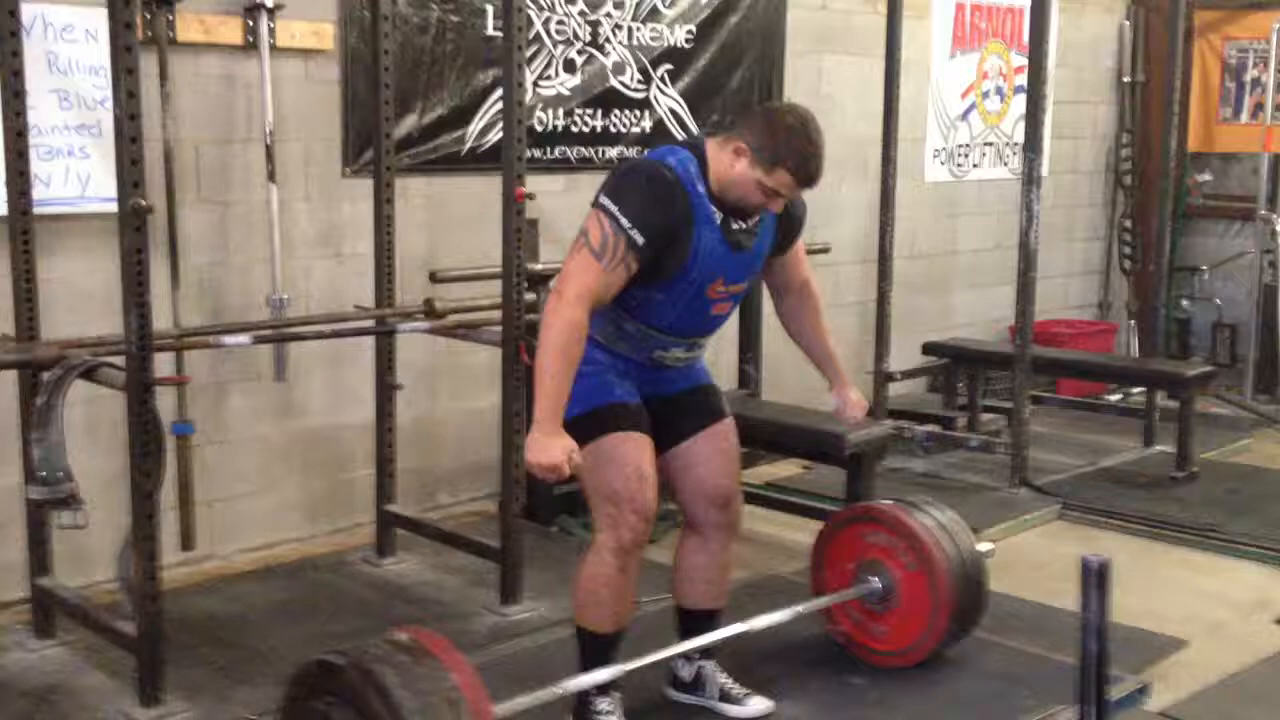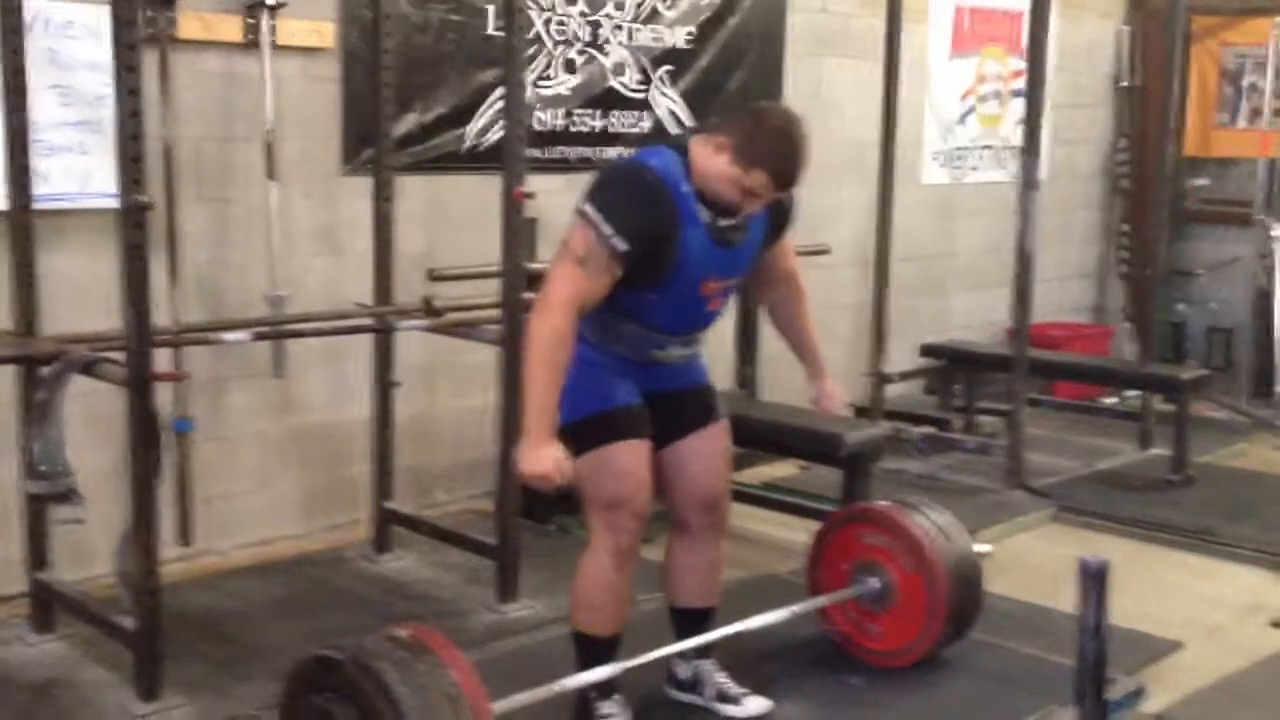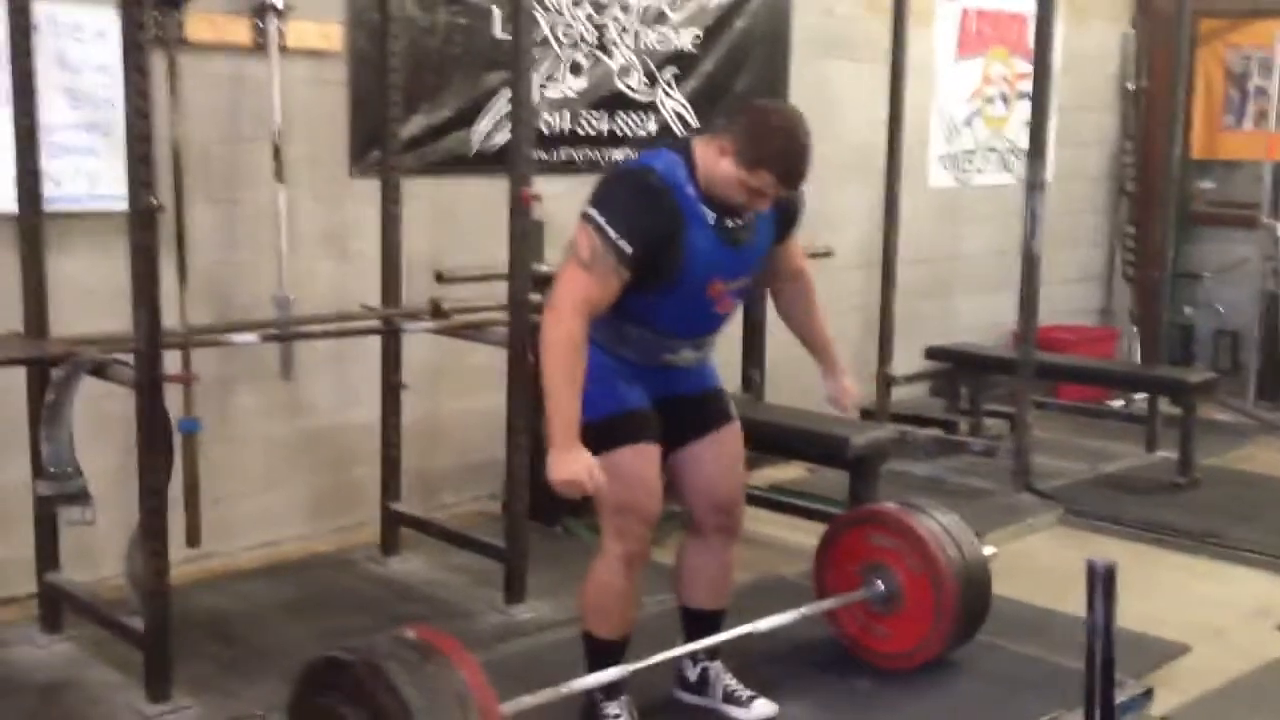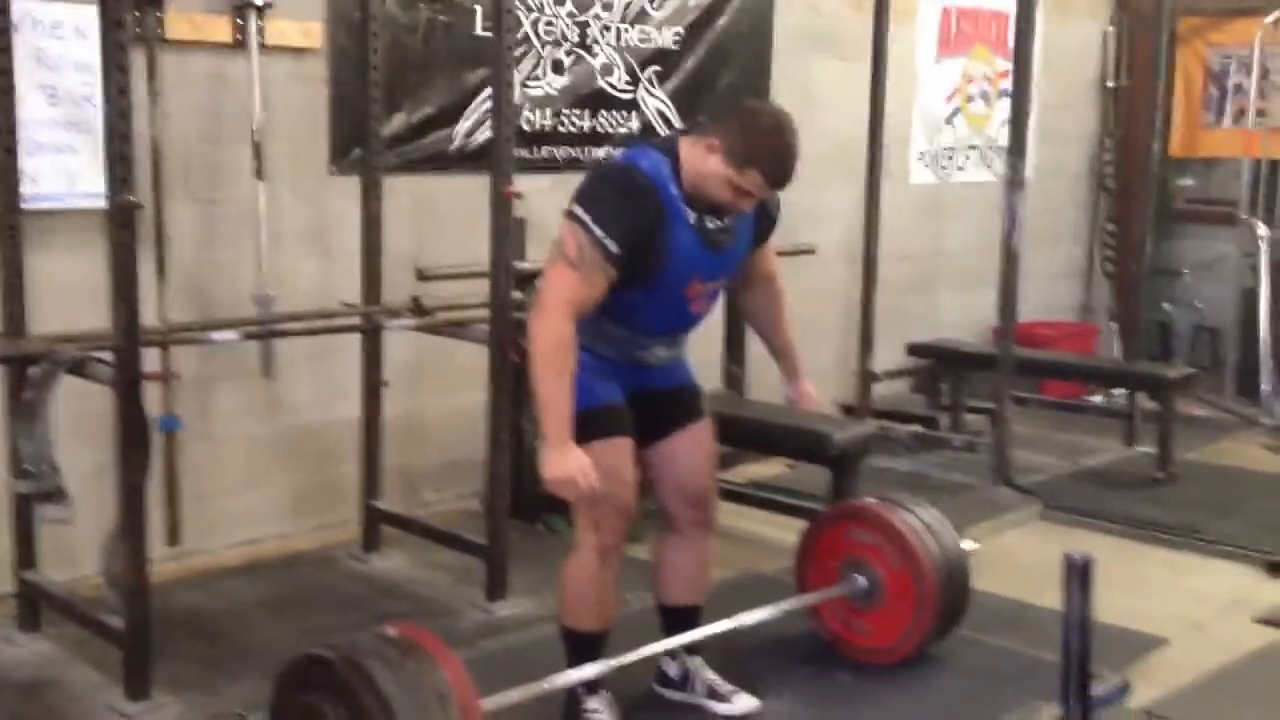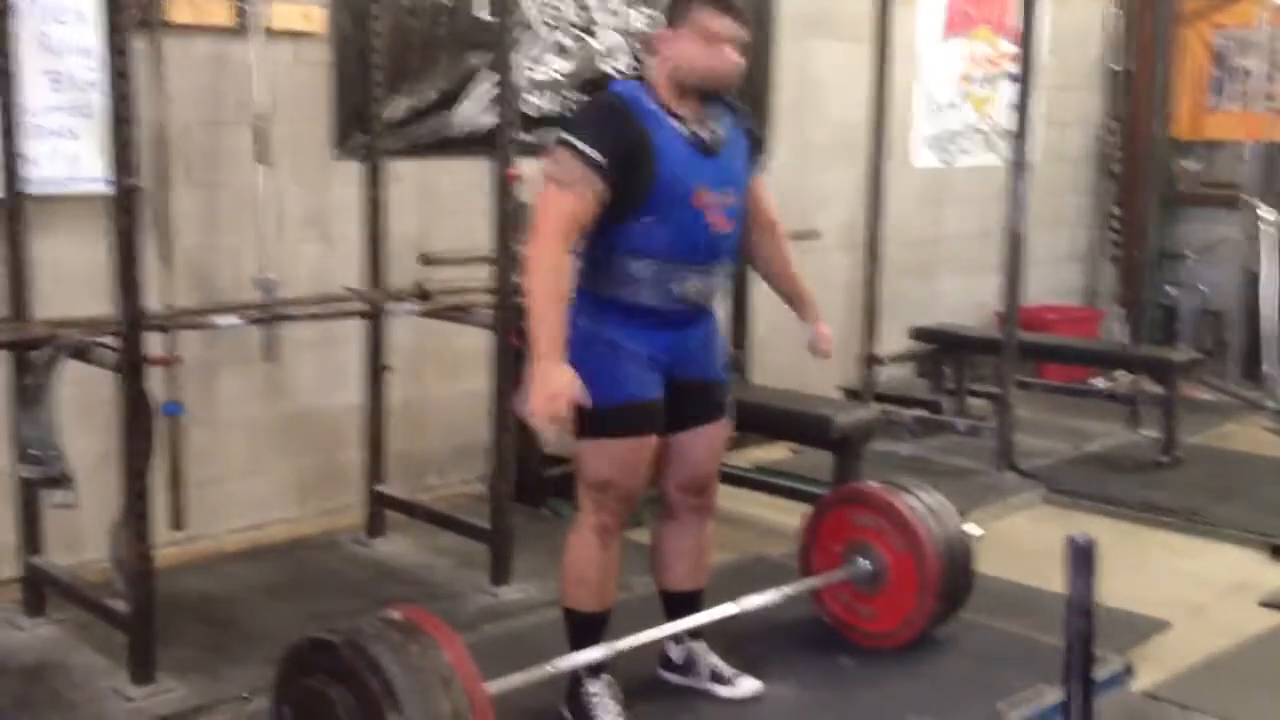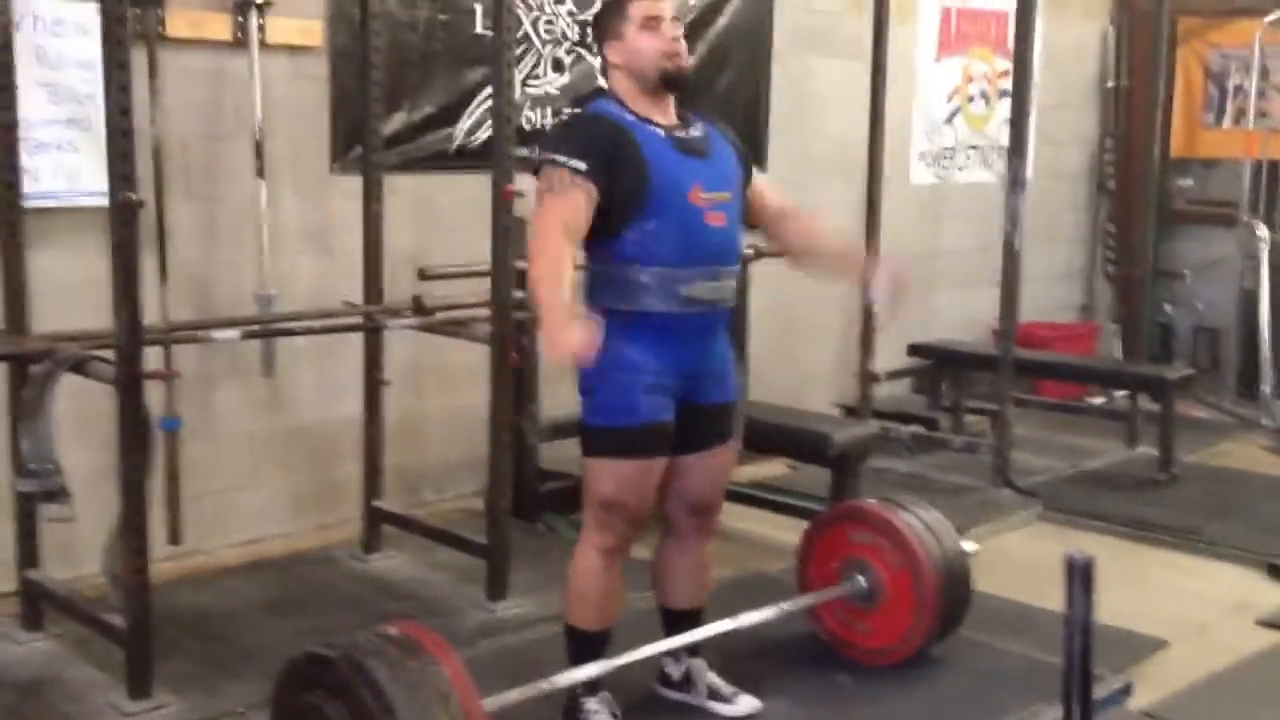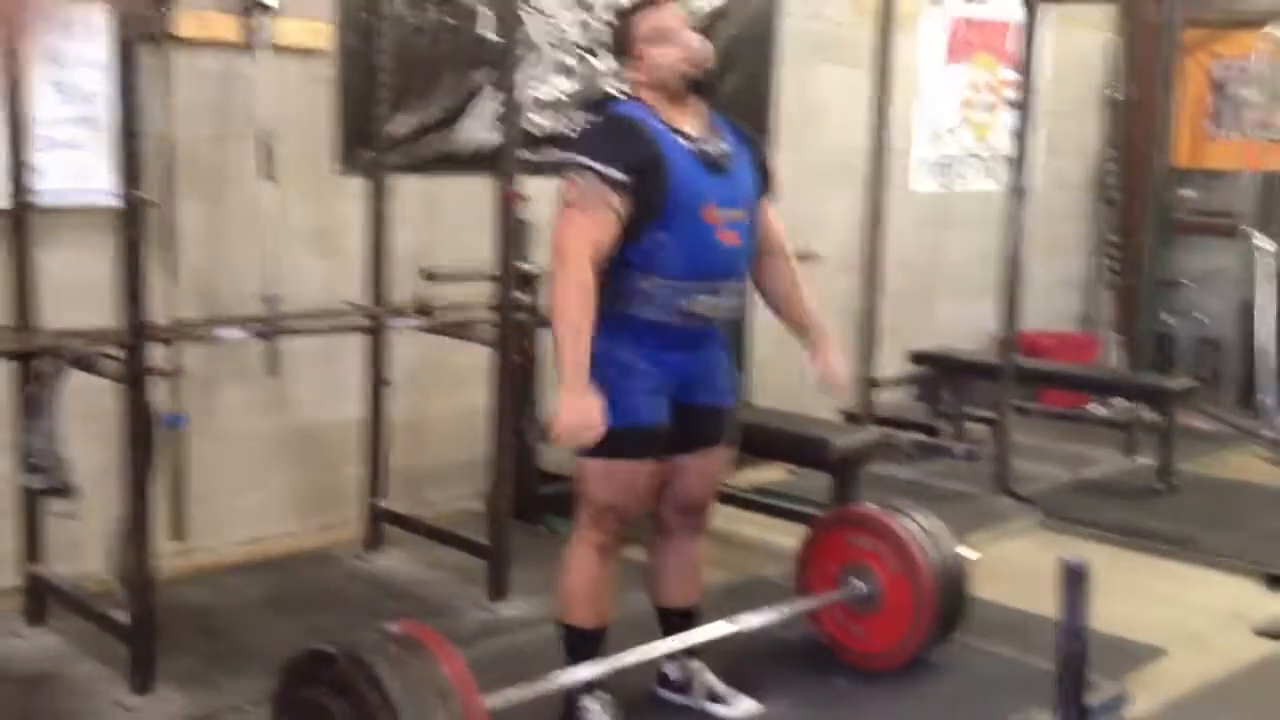
dt=0.7s
person 1, frame 1
left shoulder: (778, 207)
right shoulder: (654, 190)
left elbow: (794, 291)
right elbow: (570, 301)
left wrist: (838, 381)
right wrist: (546, 427)
left hip: (675, 366)
right hip: (601, 364)
left knee: (717, 513)
right knee: (628, 525)
left ankle: (693, 668)
person 1, frame 2
left shoulder: (764, 199)
right shoulder: (639, 192)
left elbow: (779, 282)
right elbow: (557, 308)
left wrist: (817, 372)
right wrist: (537, 436)
left hip: (673, 363)
right hip: (599, 363)
left knee: (705, 513)
right knee: (621, 529)
left ankle: (693, 667)
person 1, frame 3
left shoulder: (771, 198)
right shoulder: (643, 196)
left elbow: (789, 278)
right elbow: (566, 313)
left wrist: (832, 369)
right wrist: (563, 445)
left hip: (685, 368)
right hip: (610, 369)
left knee: (719, 516)
right knee: (631, 533)
left ankle: (699, 669)
person 1, frame 4
left shoulder: (753, 203)
right shoulder: (629, 194)
left elbow: (759, 284)
right elbow: (553, 312)
left wrist: (794, 375)
right wrist: (557, 442)
left hip: (660, 361)
right hip: (587, 362)
left knee: (694, 510)
right knee: (606, 526)
left ankle: (681, 665)
person 1, frame 5
left shoulder: (734, 127)
right shoulder: (612, 120)
left elbow: (760, 227)
right elbow: (550, 239)
left wrist: (808, 311)
right wrist: (551, 361)
left hip: (696, 334)
right hip: (619, 336)
left knee: (693, 496)
right knee: (608, 507)
left ankle: (684, 649)
person 1, frame 6
left shoulder: (713, 137)
right shoulder: (593, 136)
left elbow: (776, 218)
right elbow: (552, 235)
left wrist: (855, 264)
right wrist: (559, 320)
left hip: (707, 350)
right hip: (632, 353)
left knee: (696, 515)
right knee: (613, 526)
person 1, frame 7
left shoulder: (737, 144)
right shoulder: (617, 142)
left elbow: (770, 257)
right elbow: (575, 262)
left wrist: (820, 342)
right wrist: (575, 385)
left hip: (708, 355)
right hip: (634, 355)
left knee: (688, 517)
right knee: (607, 524)
